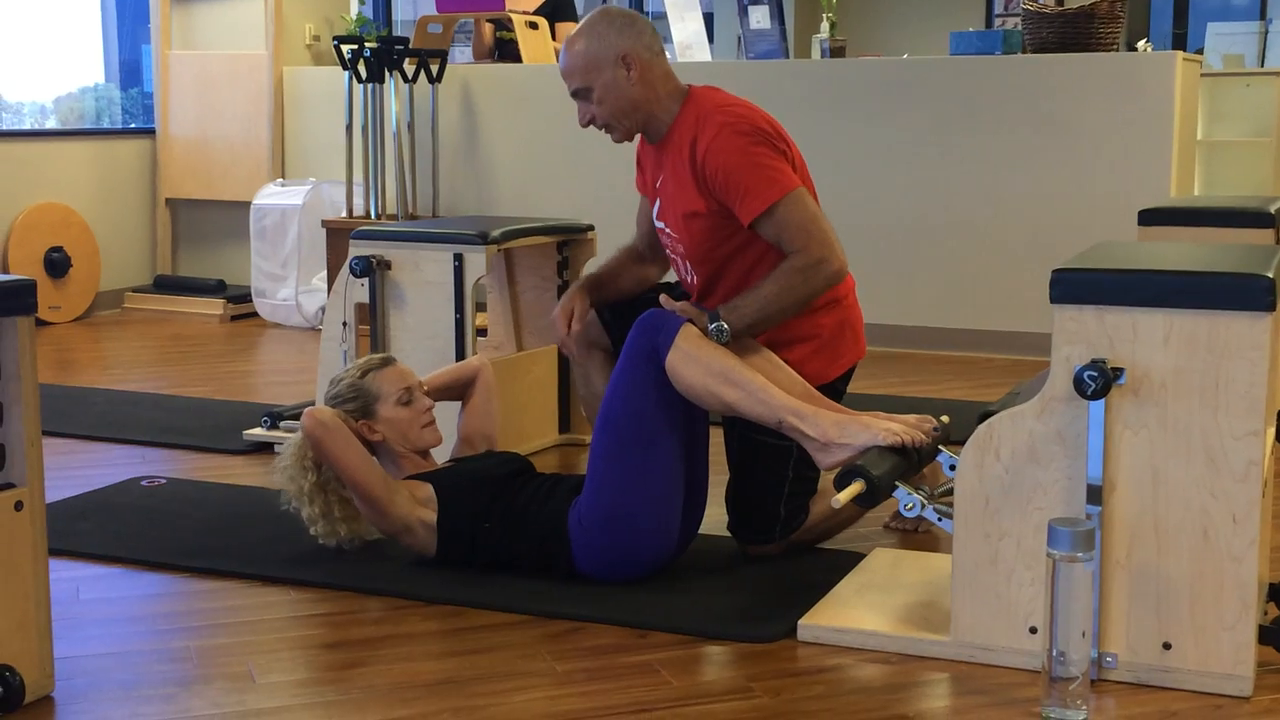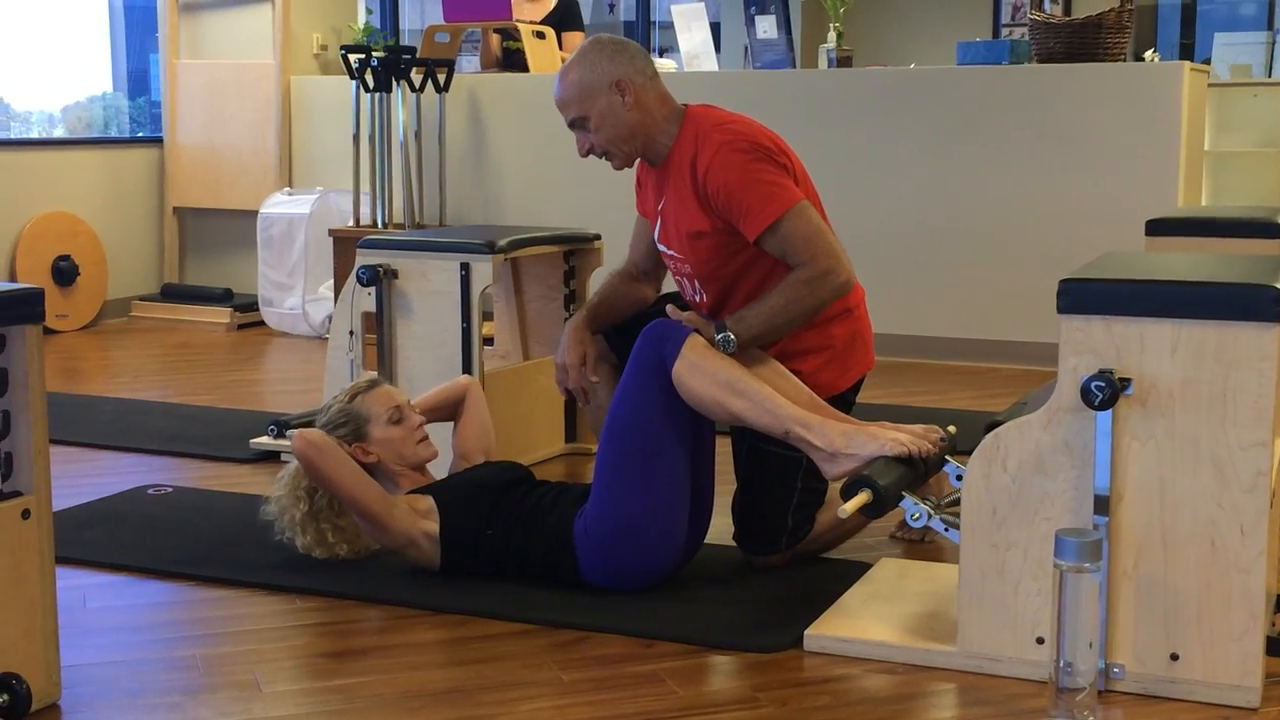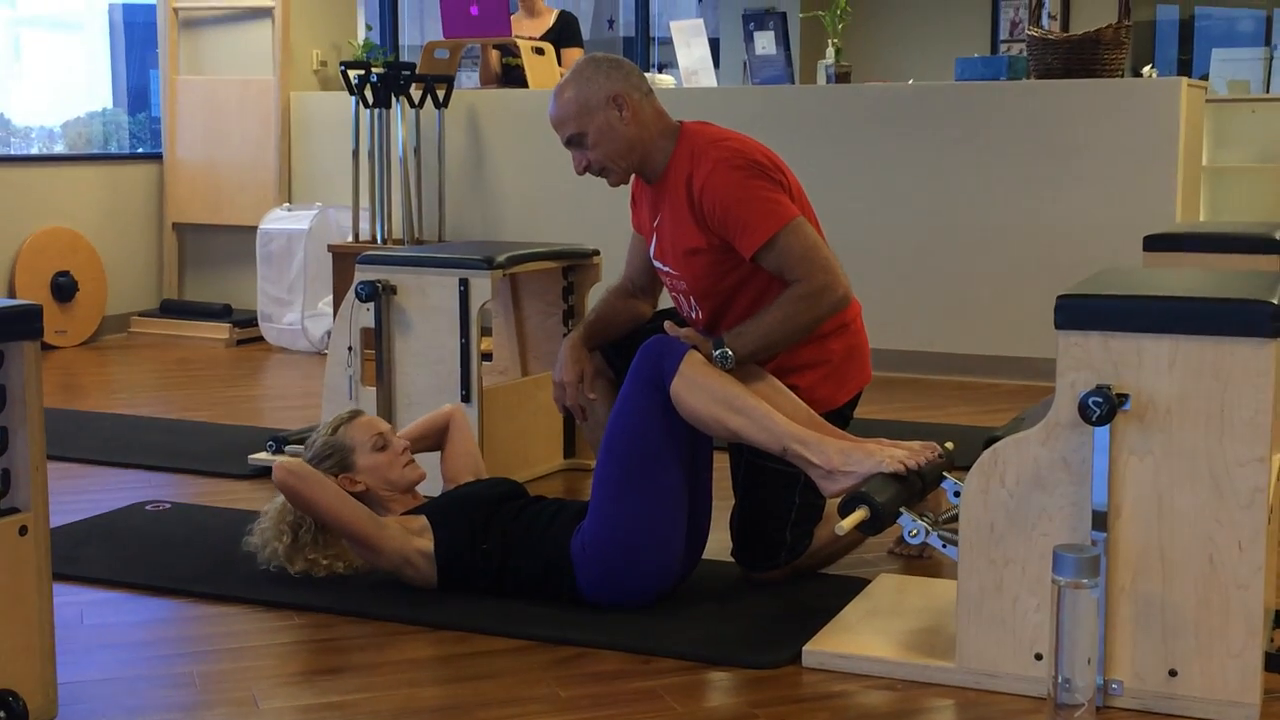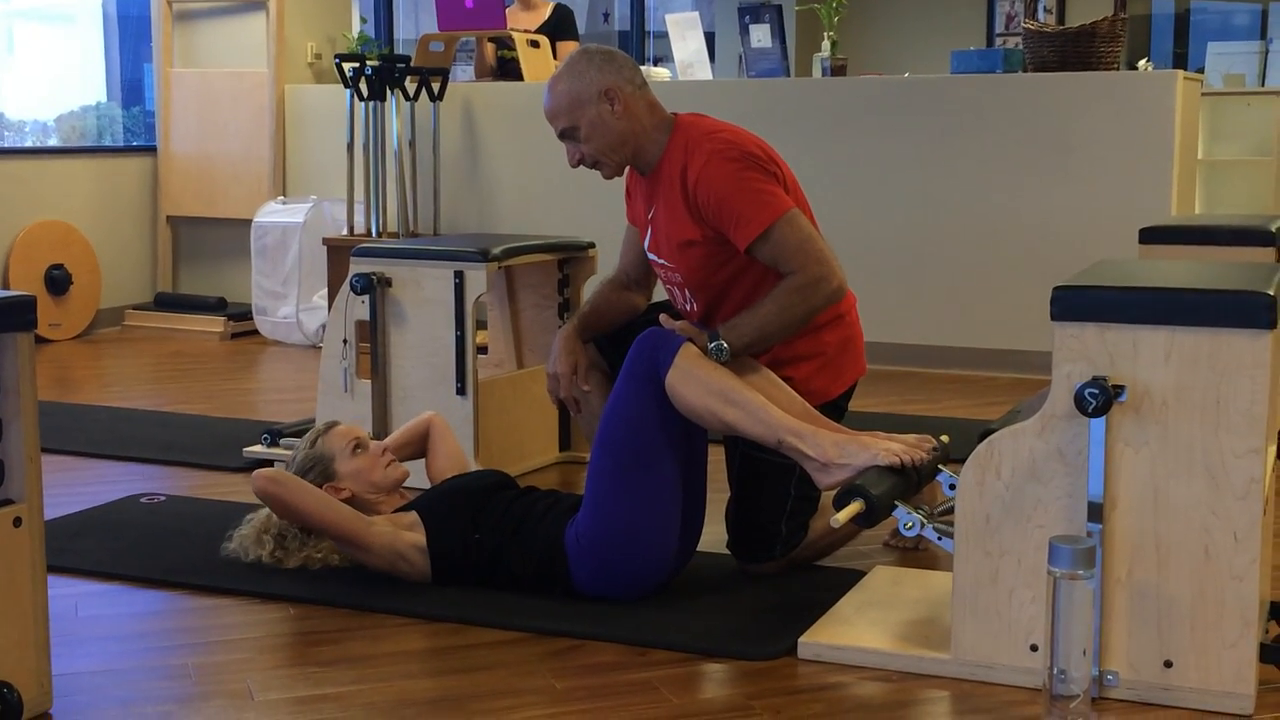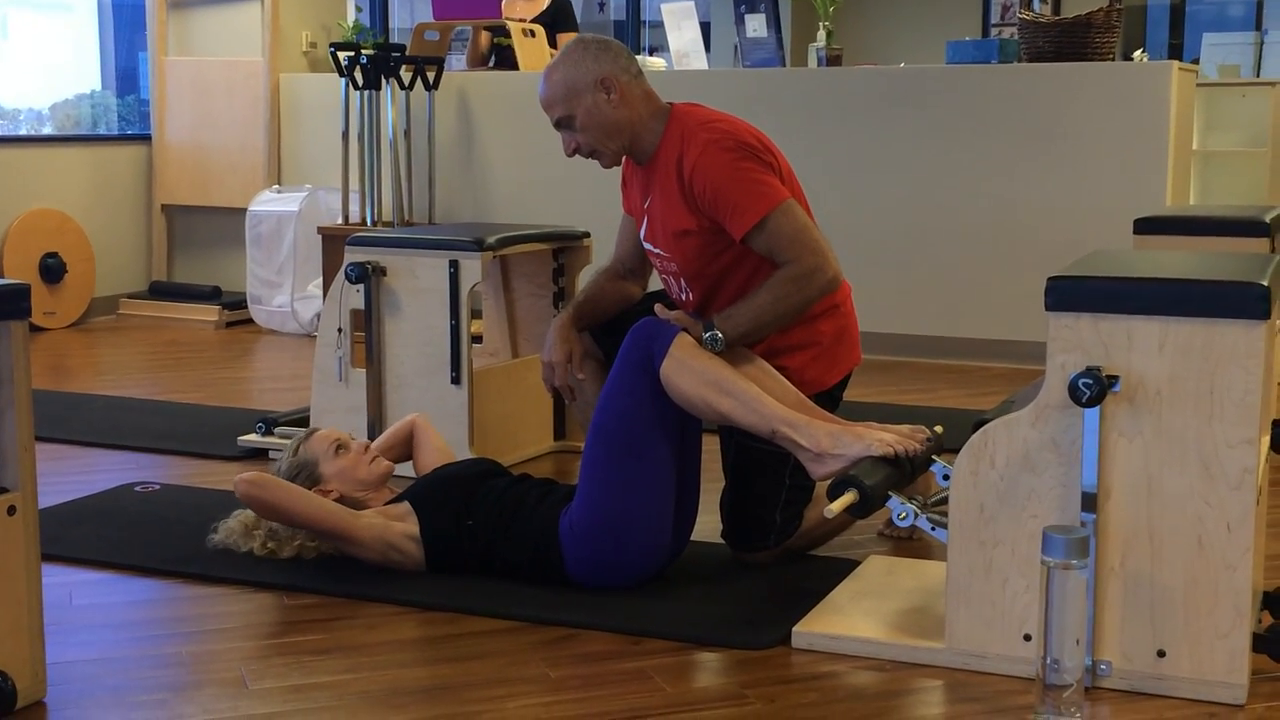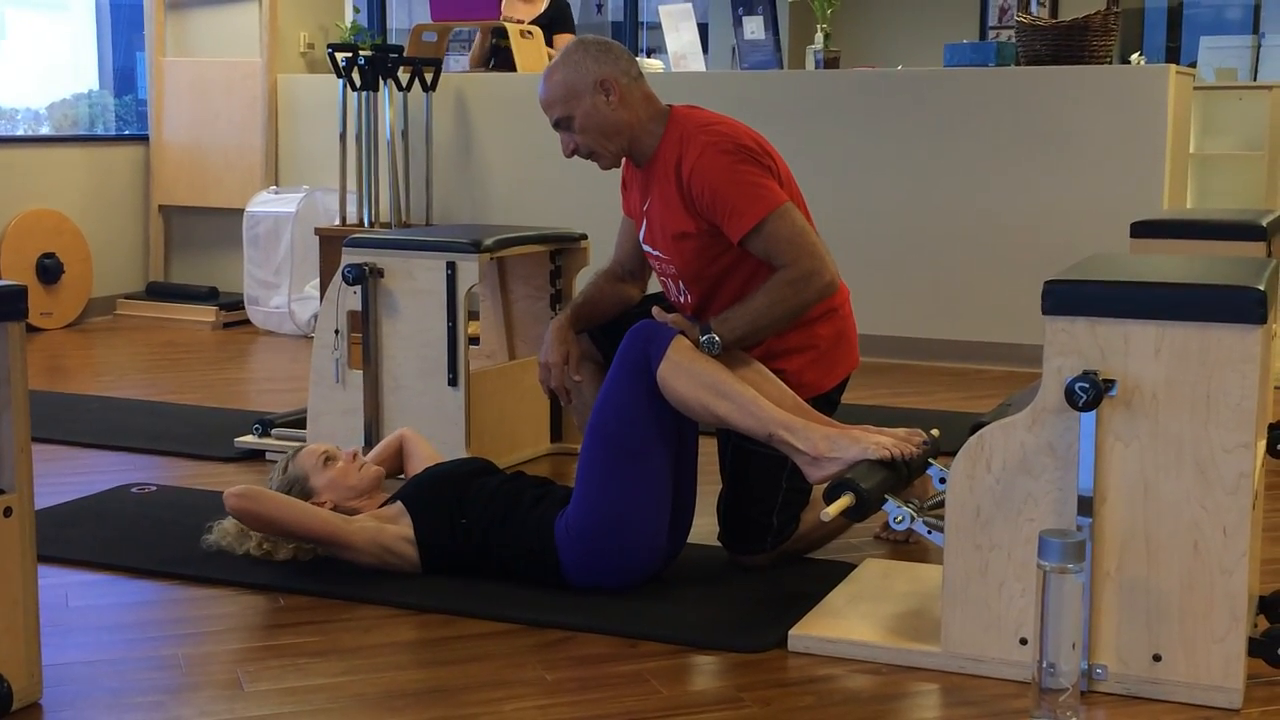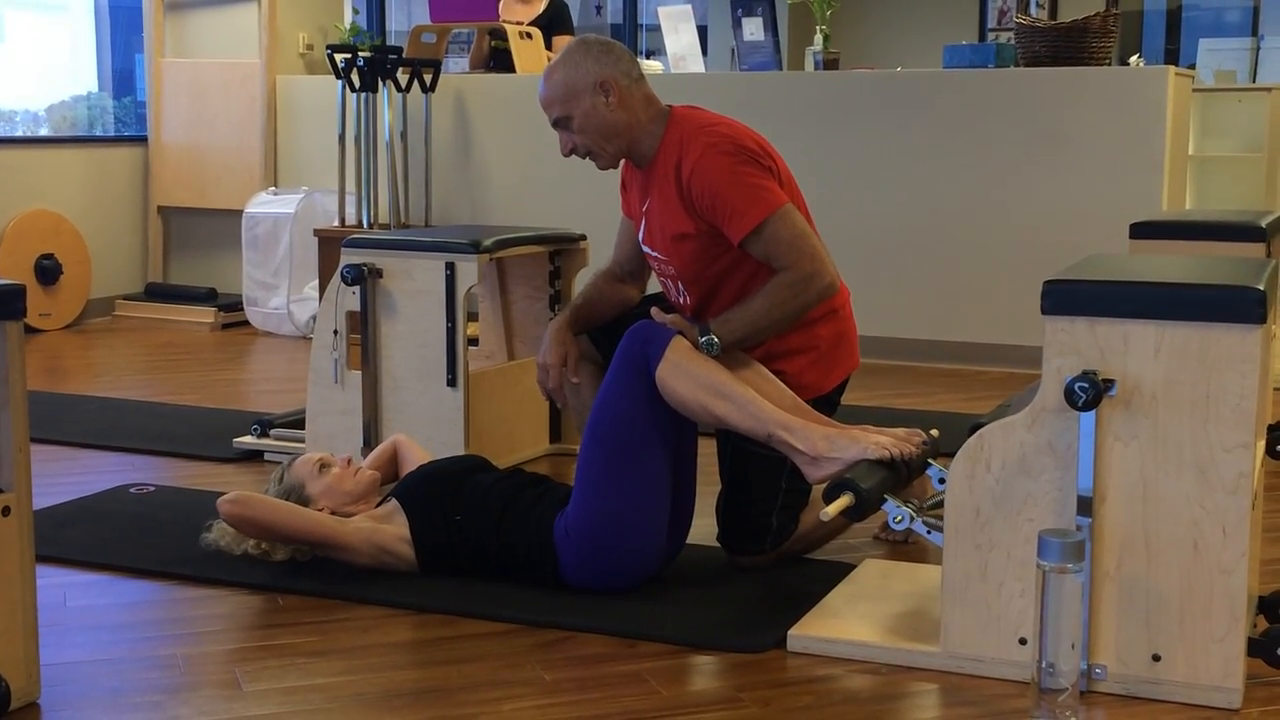
dt=0.7s
person 1, frame 1
left shoulder: (462, 466)
right shoulder: (400, 510)
left elbow: (478, 369)
right elbow: (315, 421)
left wrist: (414, 388)
right wrist: (386, 400)
left hip: (646, 525)
right hip: (606, 541)
left knee: (690, 329)
right knee: (654, 332)
left ankle: (843, 427)
right ankle: (821, 434)
person 1, frame 2
left shoulder: (461, 480)
right shoulder: (403, 523)
left elbow: (467, 387)
right elbow: (306, 443)
left wrist: (400, 405)
right wrist: (375, 424)
left hip: (654, 534)
right hip: (612, 548)
left knee: (696, 341)
right knee: (662, 341)
left ankle: (846, 439)
right ankle: (827, 442)
person 1, frame 3
left shoulder: (455, 503)
right shoulder: (395, 545)
left elbow: (451, 415)
right elbow: (286, 472)
left wrist: (394, 441)
right wrist: (362, 455)
left hip: (650, 550)
right hip: (610, 566)
left knee: (692, 355)
right knee: (660, 358)
left ankle: (843, 456)
right ankle: (826, 460)
person 1, frame 4
left shoulder: (441, 502)
right shoulder: (387, 542)
left elbow: (432, 420)
right elbow: (267, 480)
left wrist: (379, 454)
right wrist: (349, 466)
left hip: (645, 541)
right hip: (605, 557)
left knee: (697, 345)
right knee: (657, 351)
left ankle: (844, 448)
right ankle: (824, 452)
person 1, frame 5
left shoulder: (430, 494)
right shoulder: (379, 534)
left elbow: (416, 421)
right elbow: (249, 483)
left wrist: (374, 458)
right wrist: (338, 472)
left hip: (637, 532)
right hip: (600, 548)
left knee: (692, 335)
right knee: (652, 341)
left ankle: (835, 438)
right ankle: (817, 443)
person 1, frame 6
left shoulder: (421, 498)
right shoulder: (373, 535)
left elbow: (405, 433)
right elbow: (240, 500)
left wrist: (369, 468)
right wrist: (313, 483)
left hip: (632, 533)
right hip: (595, 549)
left knee: (688, 339)
right knee: (647, 343)
left ankle: (829, 440)
right ankle: (813, 446)
person 1, frame 7
left shoulder: (415, 499)
right shoulder: (370, 536)
left elbow: (399, 438)
right elbow: (233, 505)
left wrist: (366, 471)
right wrist: (323, 491)
left hip: (630, 534)
right hip: (594, 550)
left knee: (682, 340)
right knee: (646, 343)
left ankle: (828, 441)
right ankle: (812, 446)
person 2, frame 1
left shoulder: (727, 136)
right shoulder: (654, 138)
left elbow: (822, 264)
right elbow: (647, 253)
left wrist: (715, 326)
right wrist: (583, 290)
left hip: (794, 345)
right hip: (725, 320)
left knee: (763, 537)
right knee: (589, 326)
person 2, frame 2
left shoulder: (727, 153)
right shoulder: (653, 160)
left elbow: (830, 274)
right elbow: (640, 276)
left wrist: (721, 337)
right wrist: (581, 323)
left hip: (804, 356)
right hip: (732, 333)
left knee: (768, 546)
right knee: (595, 343)
person 2, frame 3
left shoulder: (723, 170)
right shoulder: (648, 175)
left elbow: (828, 290)
right elbow: (635, 292)
left wrist: (719, 352)
right wrist: (578, 340)
left hip: (801, 370)
right hip: (723, 345)
left knee: (765, 561)
right knee: (593, 361)
person 2, frame 4
left shoulder: (717, 161)
right shoulder: (641, 168)
left elbow: (822, 281)
right elbow: (630, 285)
left wrist: (714, 344)
right wrist: (572, 332)
left hip: (795, 362)
right hip: (721, 338)
left knee: (761, 553)
right knee: (586, 351)
person 2, frame 5
left shoulder: (712, 151)
right shoulder: (639, 157)
left elbow: (817, 272)
right elbow: (626, 274)
left wrist: (709, 334)
right wrist: (567, 320)
left hip: (790, 352)
right hip: (714, 328)
left knee: (755, 541)
right knee: (579, 343)
person 2, frame 6
left shoulder: (711, 154)
right shoulder: (639, 160)
left elbow: (815, 276)
right elbow: (625, 277)
left wrist: (706, 337)
right wrist: (565, 321)
left hip: (788, 355)
right hip: (715, 329)
left knee: (753, 546)
right knee: (577, 343)
person 2, frame 7
left shoulder: (710, 155)
right shoulder: (639, 159)
left elbow: (815, 278)
right elbow: (623, 277)
left wrist: (705, 338)
right wrist: (564, 325)
left hip: (787, 357)
right hip: (714, 330)
left knee: (750, 547)
right knee: (578, 345)
